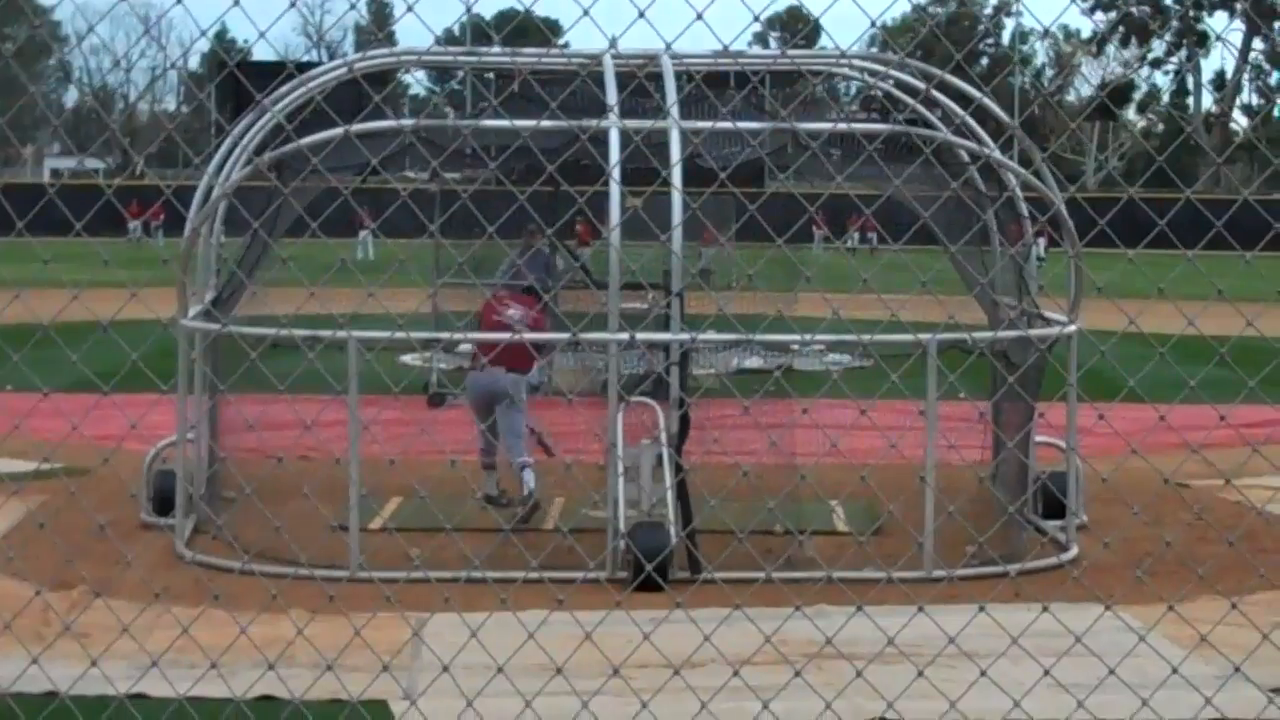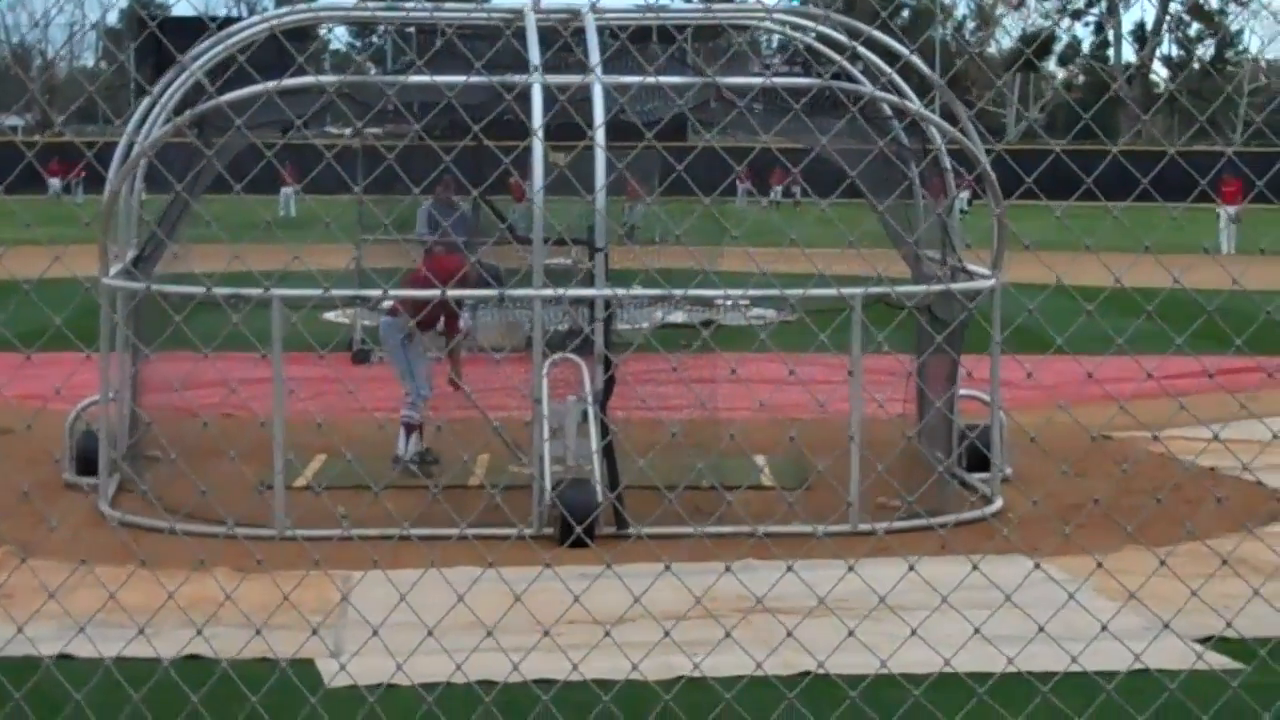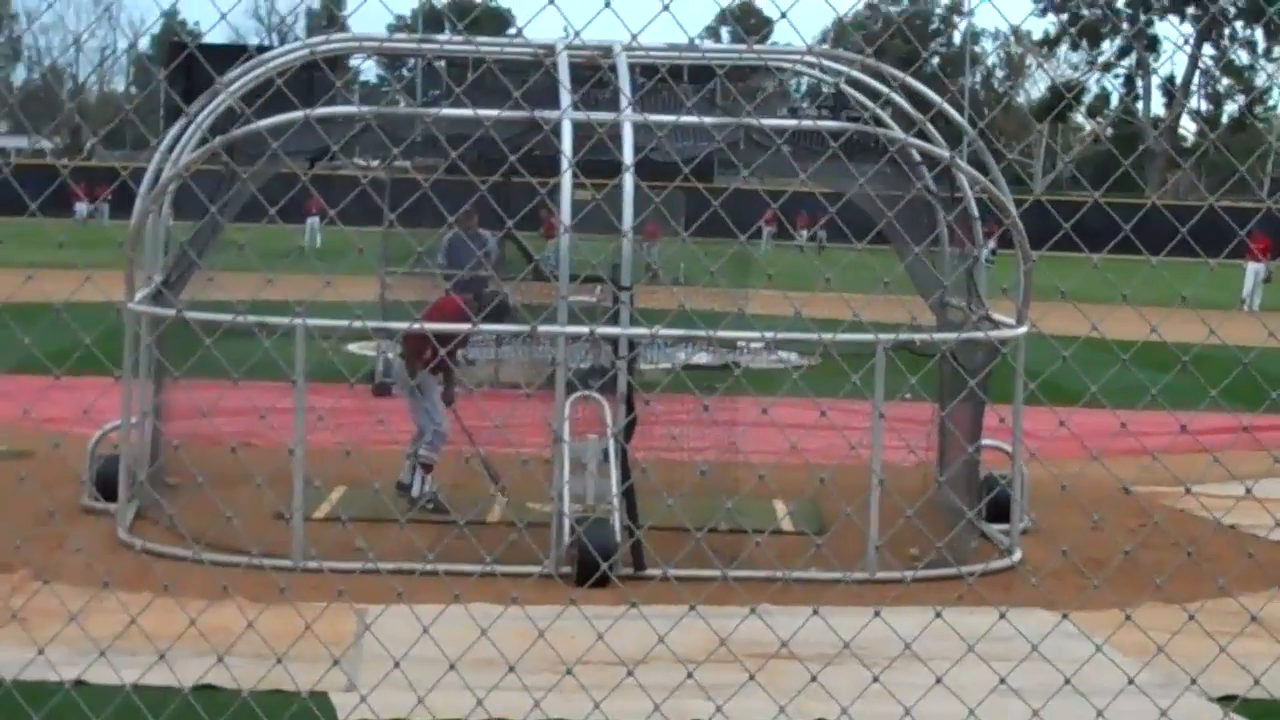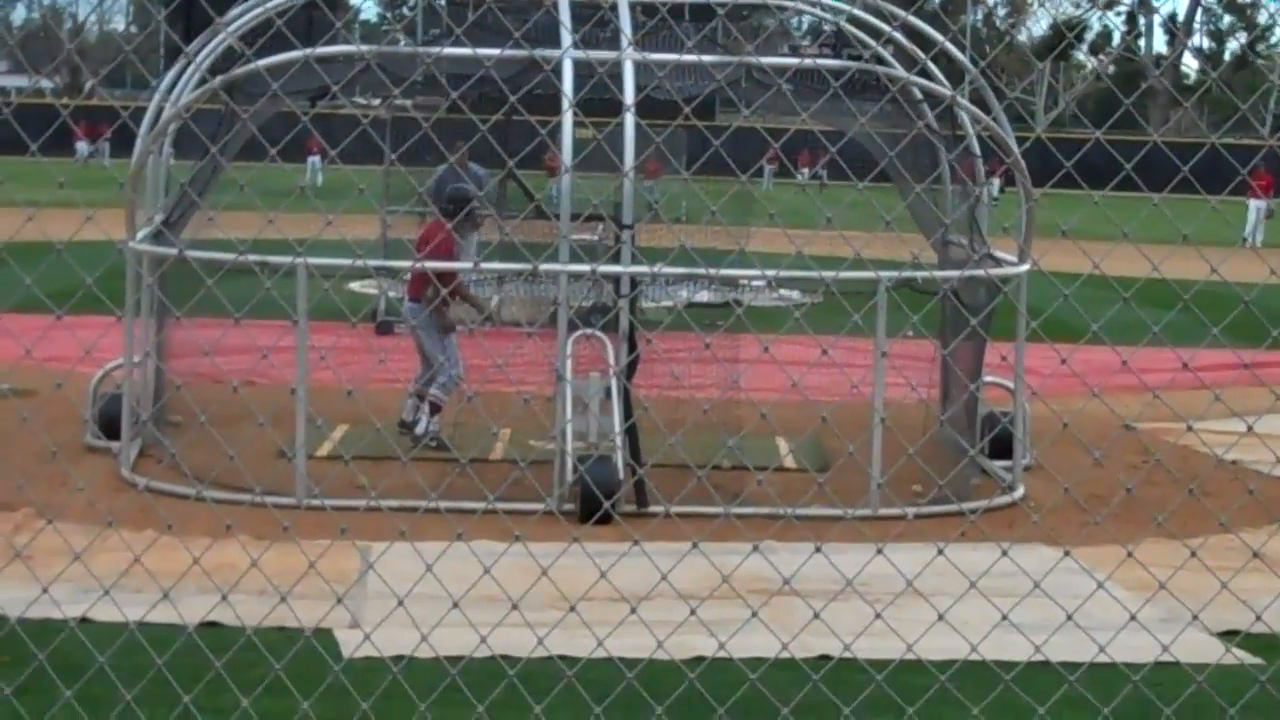
dt=0.7s
person 1, frame 1
left shoulder: (495, 300)
right shoulder: (539, 319)
right elbow: (533, 362)
right wrist: (522, 391)
left hip: (479, 376)
right hip: (512, 379)
left knee: (488, 435)
right knee: (516, 443)
left ankle: (491, 490)
right ankle: (529, 493)
person 1, frame 2
left shoulder: (457, 288)
right shoulder: (453, 266)
left elbow: (452, 331)
right elbow: (413, 282)
left wrist: (455, 370)
right wrist: (410, 322)
left hip: (412, 328)
right hip: (400, 324)
left knee: (422, 390)
right knee: (417, 391)
left ankle: (416, 447)
right ankle: (404, 454)
person 1, frame 3
left shoulder: (465, 312)
right shoulder: (453, 308)
right elbow: (413, 335)
left wrist: (450, 387)
right wrist: (412, 376)
left hip: (428, 370)
right hip: (415, 370)
left knee: (428, 427)
right knee: (438, 430)
left ankle: (408, 481)
right ankle: (420, 494)
person 1, frame 4
left shoulder: (444, 231)
right shoulder: (440, 235)
left elbow: (449, 278)
right elbow: (427, 280)
left wrist: (476, 303)
right wrist: (442, 317)
left hip: (421, 308)
right hip: (426, 310)
left knee: (432, 368)
right knee: (452, 371)
left ankle: (409, 419)
right ankle: (425, 430)
